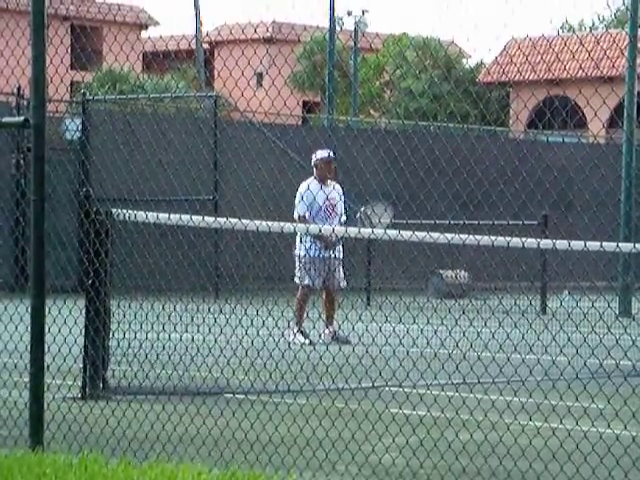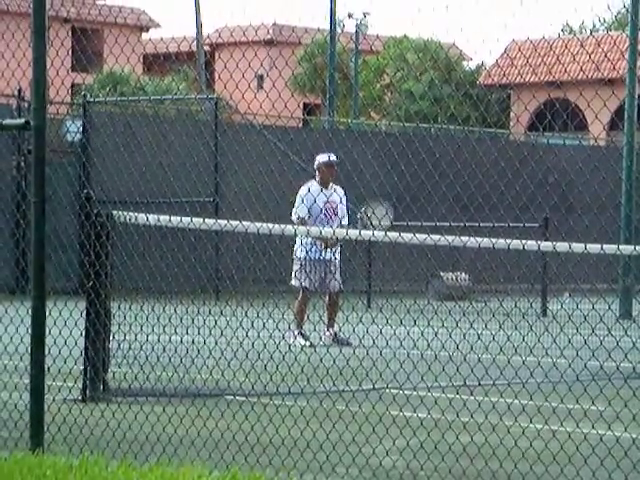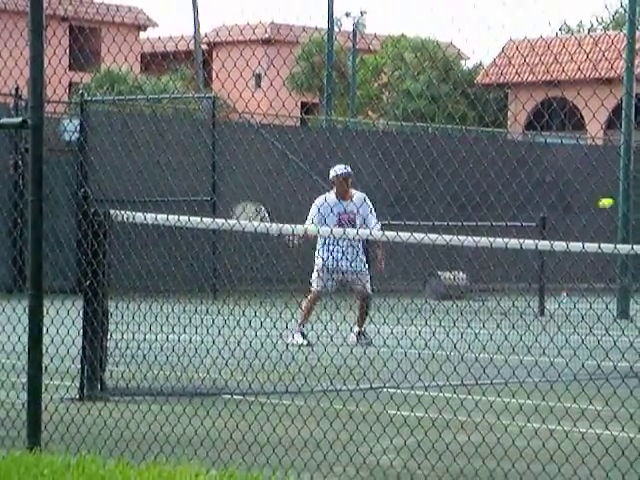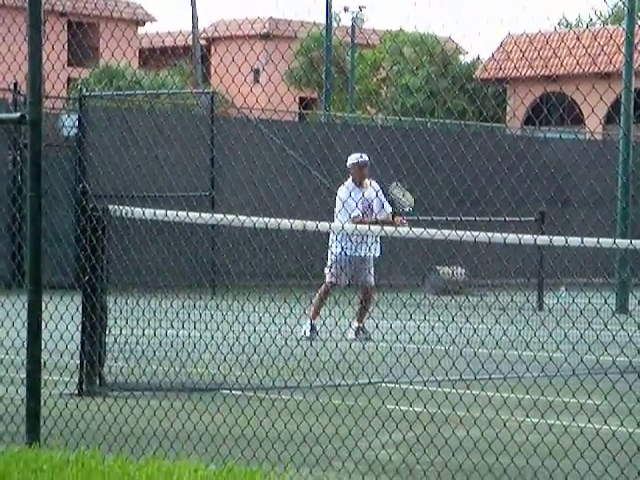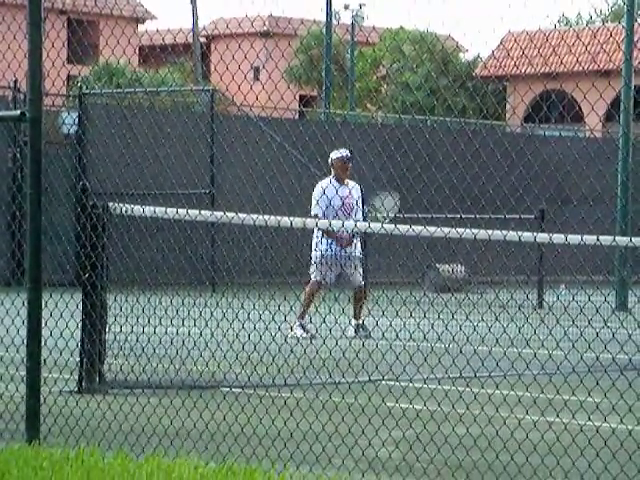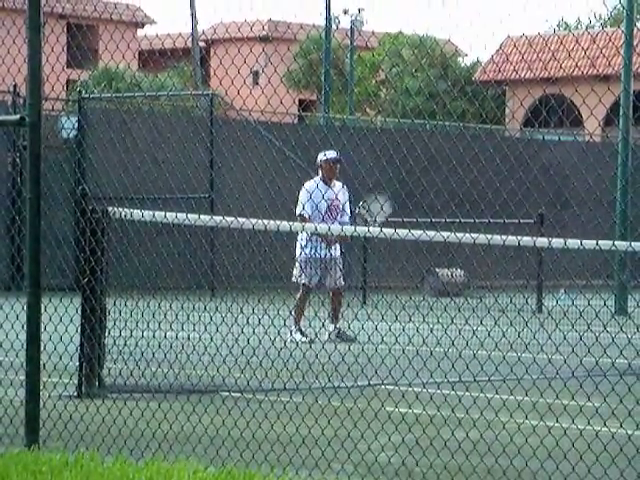
dt=0.5s
person 1, frame 1
left shoulder: (336, 188)
right shoulder: (307, 188)
right elbow: (301, 219)
right wrist: (322, 238)
left hip: (333, 249)
right hip: (311, 249)
left knee: (332, 290)
right knee: (306, 288)
left ankle: (329, 330)
right ankle: (297, 330)
person 1, frame 2
left shoulder: (339, 192)
right shoulder: (308, 191)
left elbow: (342, 223)
right elbow: (300, 221)
right wrist: (322, 239)
left hip: (332, 253)
right hip: (310, 251)
left knee: (334, 293)
right knee: (306, 292)
left ankle: (330, 332)
right ankle: (297, 332)
person 1, frame 3
left shoulder: (361, 200)
right shoulder: (322, 203)
left elbow: (374, 228)
right elbow: (310, 228)
left wrist: (380, 252)
left hip: (354, 258)
right hip: (328, 258)
left knee: (365, 295)
right knee: (316, 293)
left ankle: (358, 331)
right ankle: (298, 330)
person 1, frame 4
left shoulder: (374, 187)
right shoulder: (345, 191)
left elbow: (386, 213)
right elbow: (356, 220)
left wrist: (395, 220)
right wrist: (381, 220)
left hip: (366, 248)
right hip: (343, 246)
left knee: (368, 288)
right knee: (330, 284)
left ankle: (357, 327)
right ankle: (311, 322)
person 1, frame 5
left shoulder: (355, 188)
right shoulder: (323, 187)
left elbow: (358, 219)
right elbow: (317, 219)
left wrist: (353, 235)
right wrist: (337, 238)
left hip: (350, 247)
right hip: (327, 247)
left knee: (360, 287)
right knee: (316, 284)
left ankle: (357, 324)
right ankle: (299, 323)
person 1, frame 6
left shoulder: (342, 189)
right shoulder: (311, 188)
left elbow: (344, 220)
right elbow: (303, 218)
left wrist: (339, 236)
right wrist: (324, 236)
left hip: (333, 249)
right hip: (311, 248)
left knee: (337, 289)
right knee: (306, 288)
left ankle: (333, 328)
right ankle: (295, 328)
